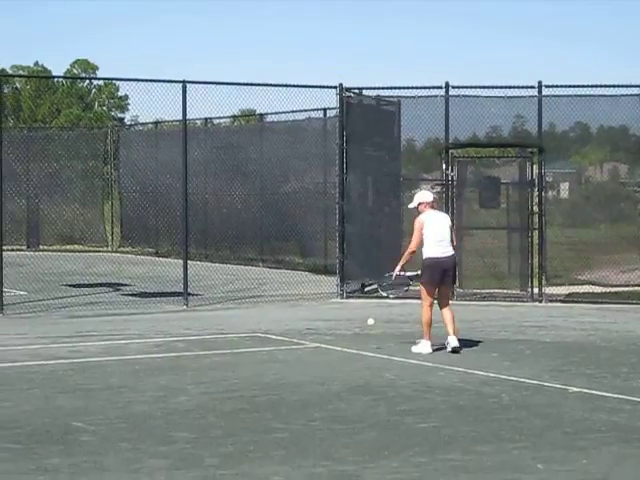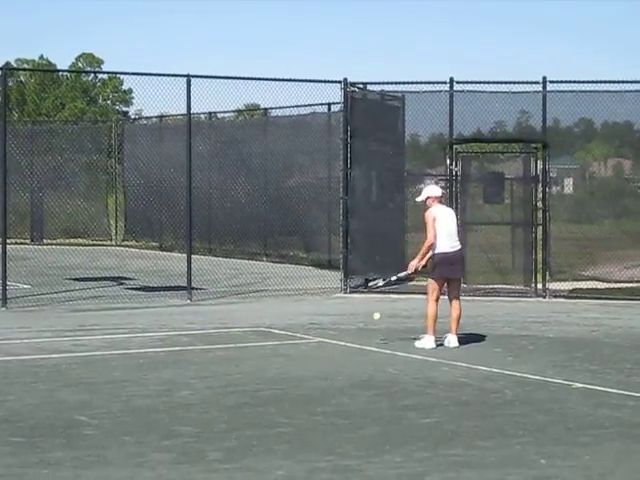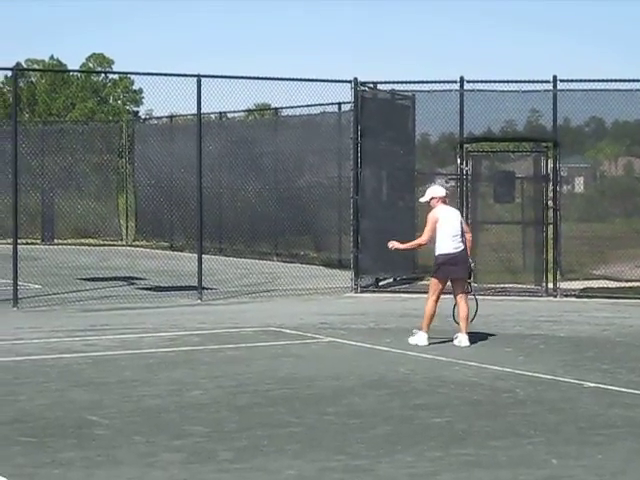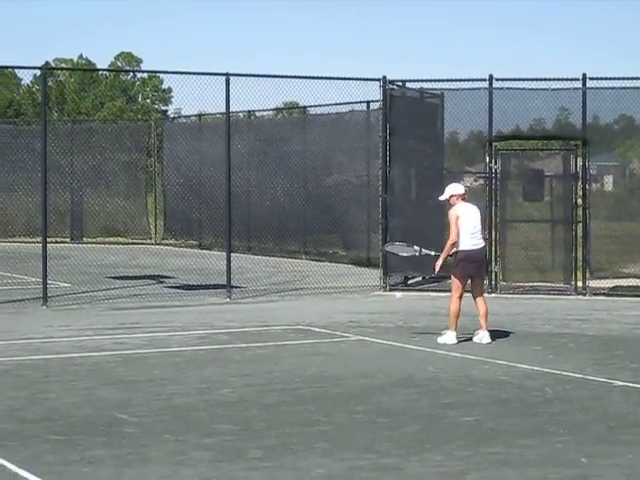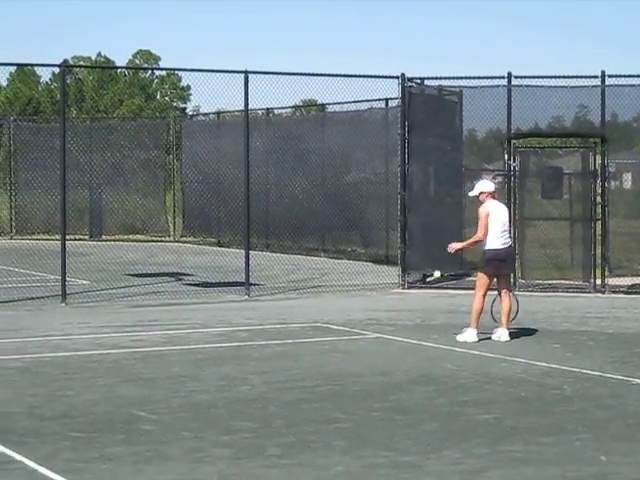
dt=0.5s
person 1, frame 1
left shoulder: (421, 219)
right shoulder: (446, 217)
left elbow: (413, 248)
right elbow: (453, 243)
left wrist: (400, 265)
left hip: (432, 262)
right hip: (449, 260)
left knee: (427, 305)
right knee: (445, 304)
left ankle: (425, 343)
right ankle: (452, 338)
person 1, frame 2
left shoulder: (430, 212)
right shoulder: (450, 211)
left elbow: (431, 240)
left wrist: (417, 259)
right wrist: (426, 258)
left hip: (442, 258)
right hip: (457, 255)
left knee: (432, 299)
right knee: (454, 298)
left ankle: (429, 338)
right ankle: (452, 336)
person 1, frame 3
left shoulder: (434, 214)
right shoulder: (456, 212)
left elbow: (423, 240)
right elbow: (468, 235)
left wrist: (401, 246)
right wrist: (468, 257)
left hip: (444, 258)
right hip: (460, 256)
left knee: (433, 298)
right knee: (461, 298)
left ankle: (423, 334)
right ankle: (463, 336)
person 1, frame 4
left shoulder: (454, 211)
right shoulder: (475, 209)
left elbow: (453, 239)
left wrist: (441, 258)
right wrist: (455, 250)
left hip: (465, 255)
right hip: (481, 252)
left knee: (456, 295)
right knee: (478, 294)
left ankle: (451, 333)
right ankle: (484, 332)
person 1, frame 5
left shoulder: (484, 208)
right shoulder: (503, 207)
left elbow: (480, 236)
left wrist: (461, 245)
left hip: (493, 253)
right hip: (508, 250)
left knee: (480, 293)
right knee: (504, 292)
left ankle: (472, 331)
right ankle: (503, 330)
